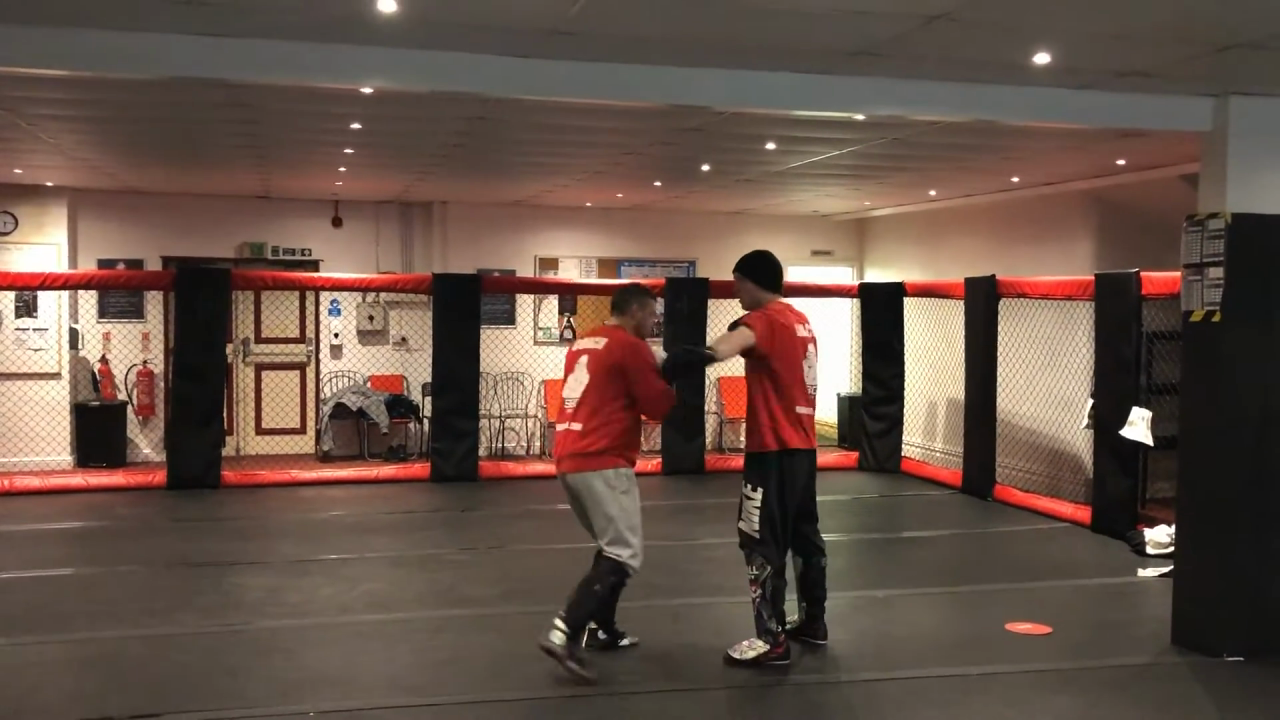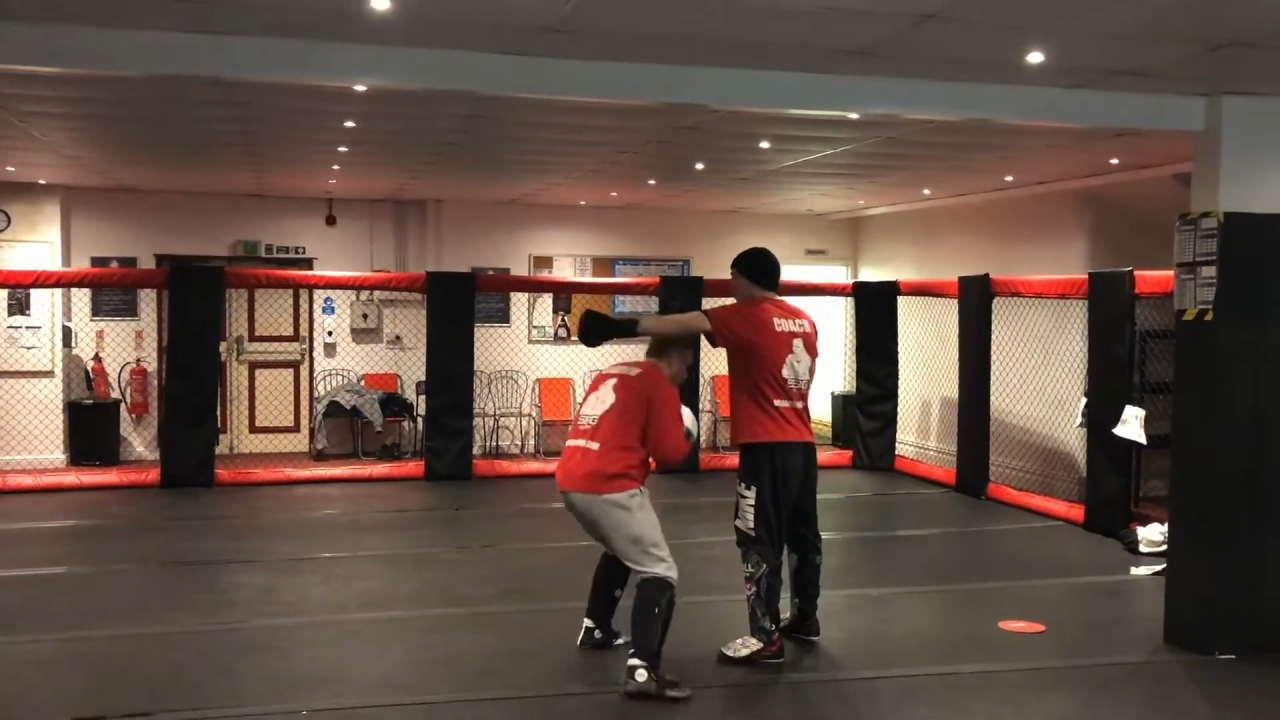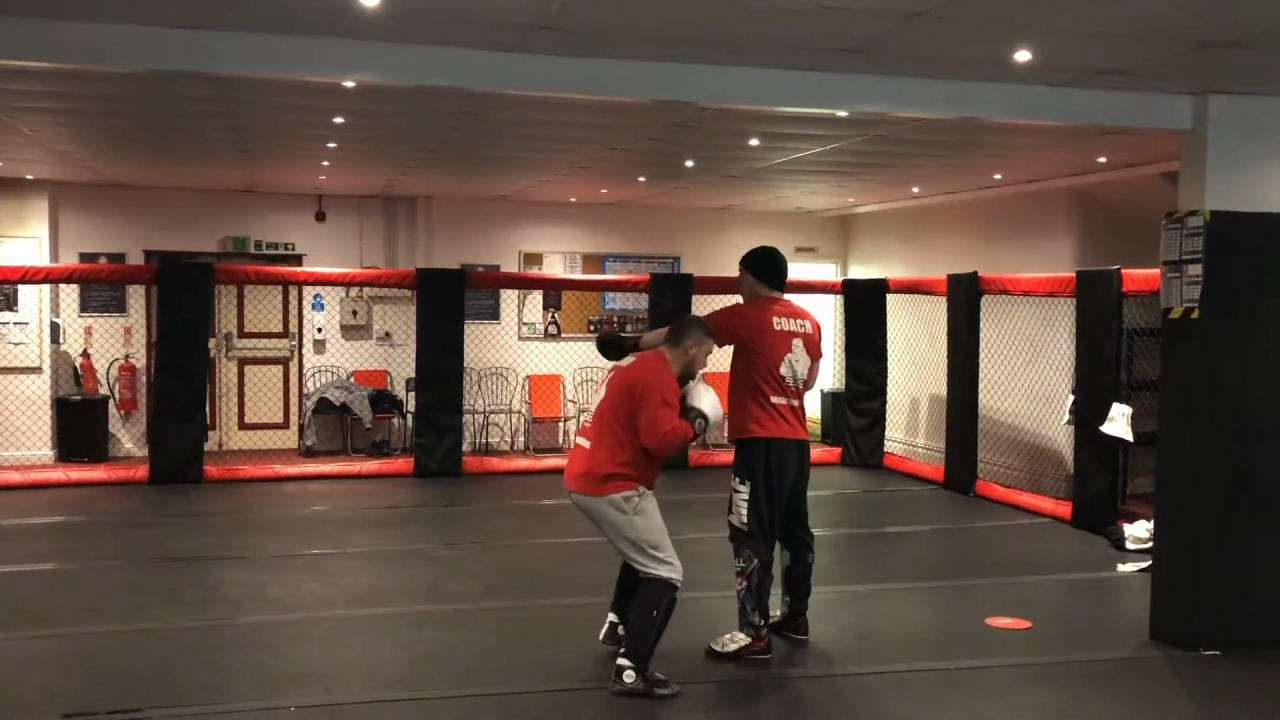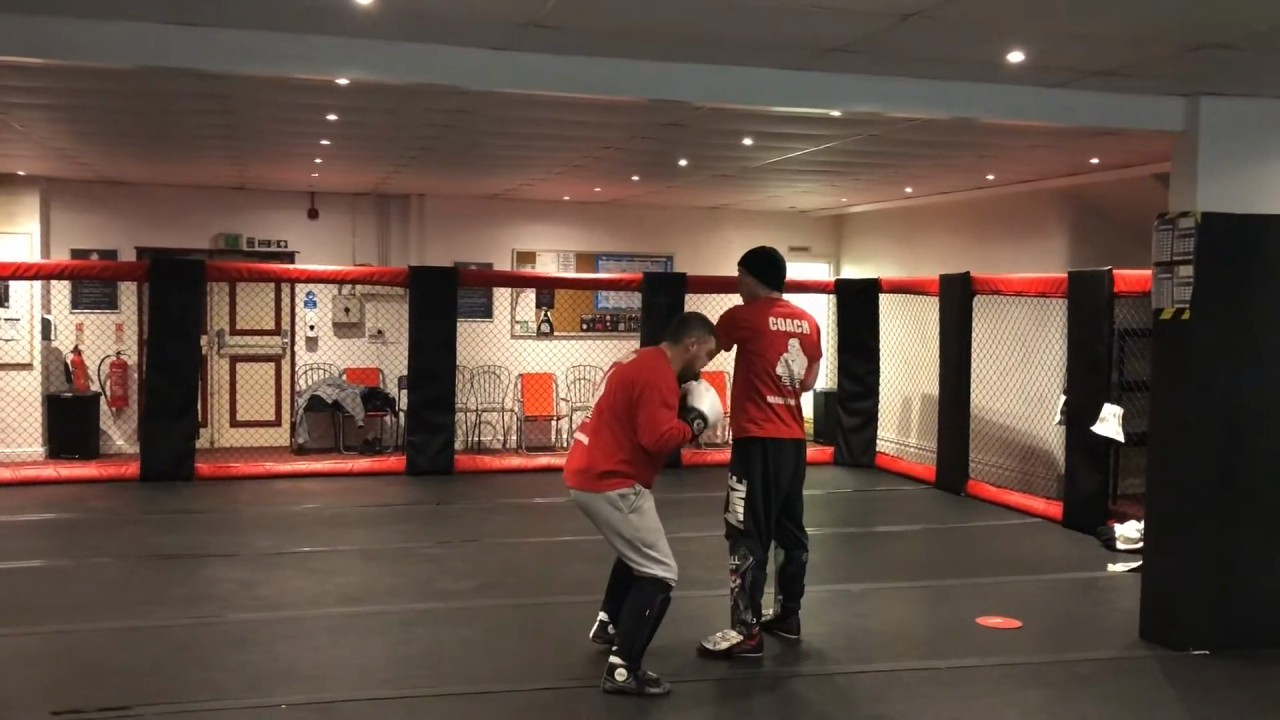
dt=0.4s
person 1, frame 1
left shoulder: (768, 318)
right shoulder: (796, 320)
left elbow: (740, 338)
left wrist: (703, 353)
left hip: (774, 448)
right hip: (804, 445)
left knee: (760, 541)
right knee: (803, 533)
left ankle: (771, 639)
right ankle: (813, 622)
person 1, frame 2
left shoulder: (746, 317)
right shoulder: (804, 321)
left elbow: (681, 325)
left wrist: (620, 327)
left hip: (767, 445)
right hip: (802, 443)
left knee: (759, 539)
right knee: (803, 532)
left ankle: (766, 637)
right ankle: (805, 617)
person 1, frame 3
left shoulder: (742, 317)
right shoulder: (809, 322)
left wrist: (630, 342)
left hip: (763, 440)
right hip: (797, 440)
left knee: (751, 535)
right knee: (795, 531)
left ankle: (755, 633)
right ankle: (796, 616)
person 1, frame 4
left shoulder: (742, 317)
right shoulder: (807, 322)
left hip: (758, 440)
right hip: (794, 439)
left knee: (747, 534)
right knee: (790, 529)
left ankle: (746, 630)
right ankle: (788, 615)
person 2, frame 1
left shoulder: (583, 344)
right shoulder: (631, 346)
right elbow: (658, 405)
right wrist: (662, 377)
left hip: (569, 460)
right hip: (602, 464)
left knee: (610, 544)
right knee: (623, 555)
left ankle: (598, 630)
right ankle: (566, 633)
person 2, frame 2
left shoulder: (612, 373)
right shoulder: (661, 386)
right elbow: (668, 451)
right wrist: (685, 434)
left hip: (571, 481)
right hip: (609, 488)
left knee: (621, 551)
right knee: (660, 574)
left ankle: (595, 629)
right ankle: (643, 671)
person 2, frame 3
left shoulder: (639, 364)
right shoulder: (657, 375)
right elbow: (661, 438)
left wrist: (681, 410)
right wrist: (697, 422)
left hip: (587, 477)
right hip: (611, 486)
left knee: (642, 553)
right knee: (664, 574)
left ankle: (618, 625)
right ankle: (630, 671)
person 2, frame 4
left shoulder: (639, 361)
right shoulder: (658, 374)
right elbow: (659, 438)
left wrist: (683, 407)
right wrist: (696, 421)
left hip: (586, 473)
right hip: (610, 483)
left knee: (636, 552)
right knee: (659, 573)
left ankle: (608, 623)
right ankle: (622, 669)
